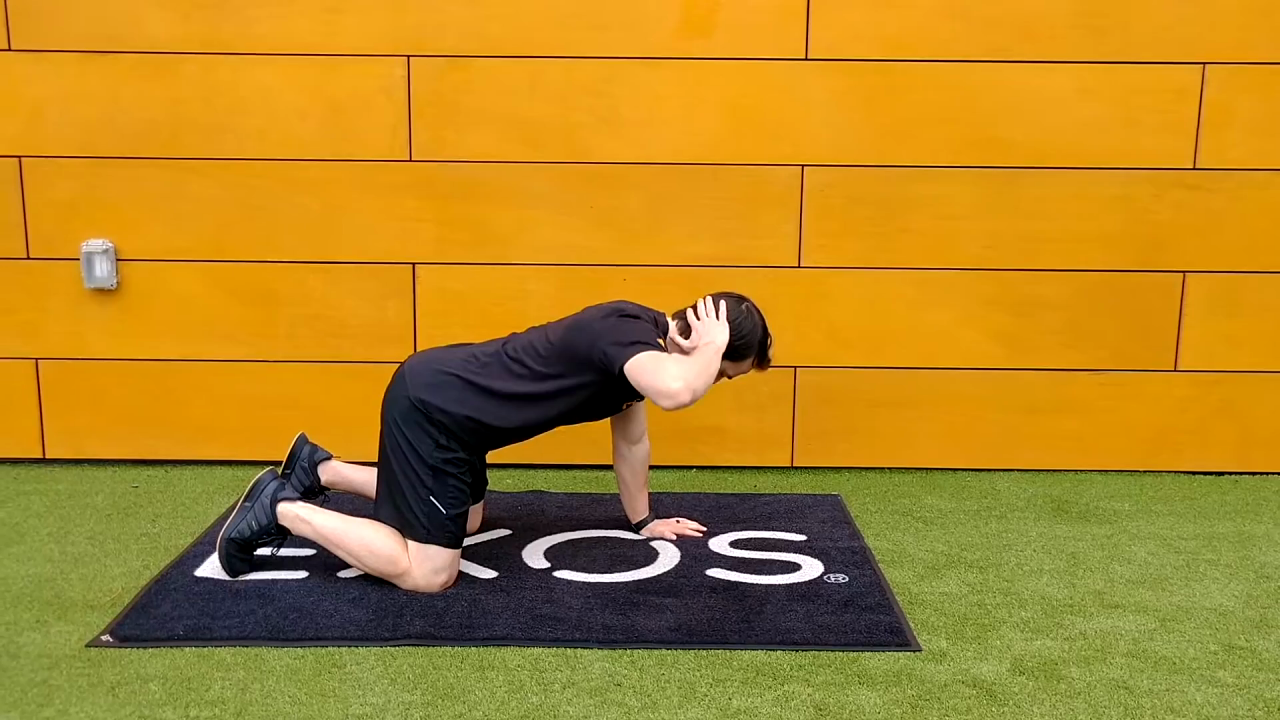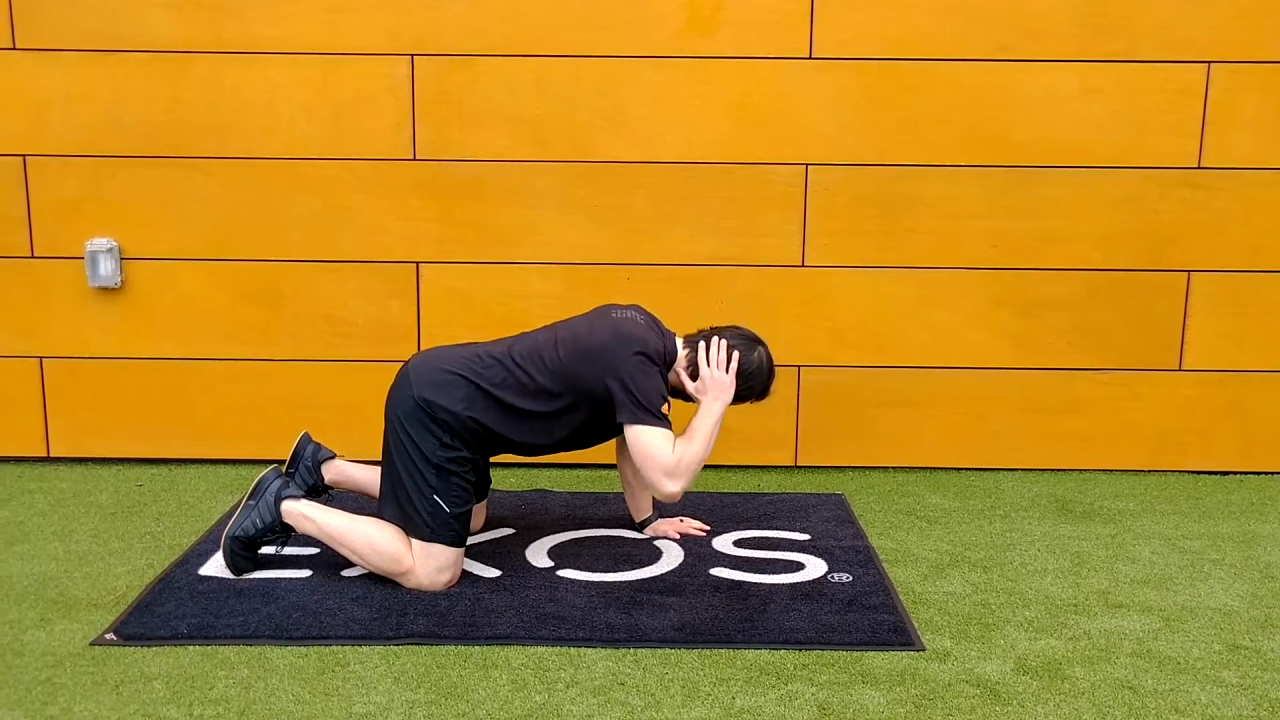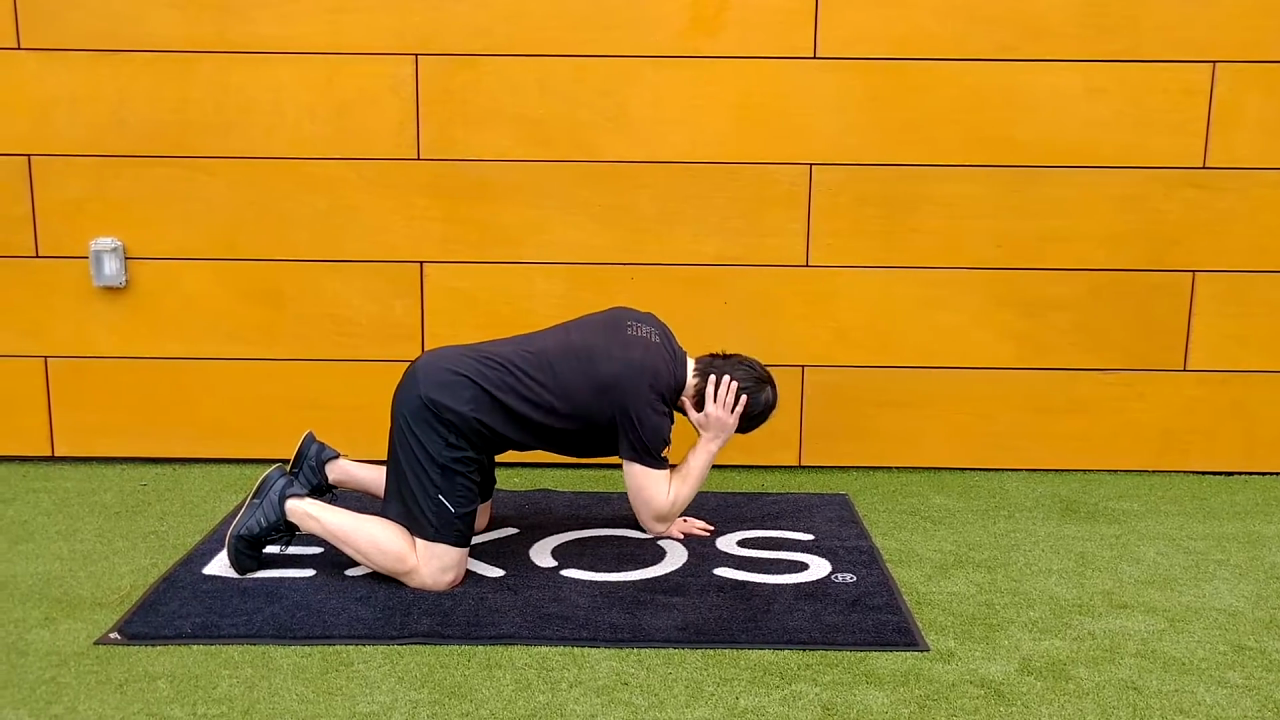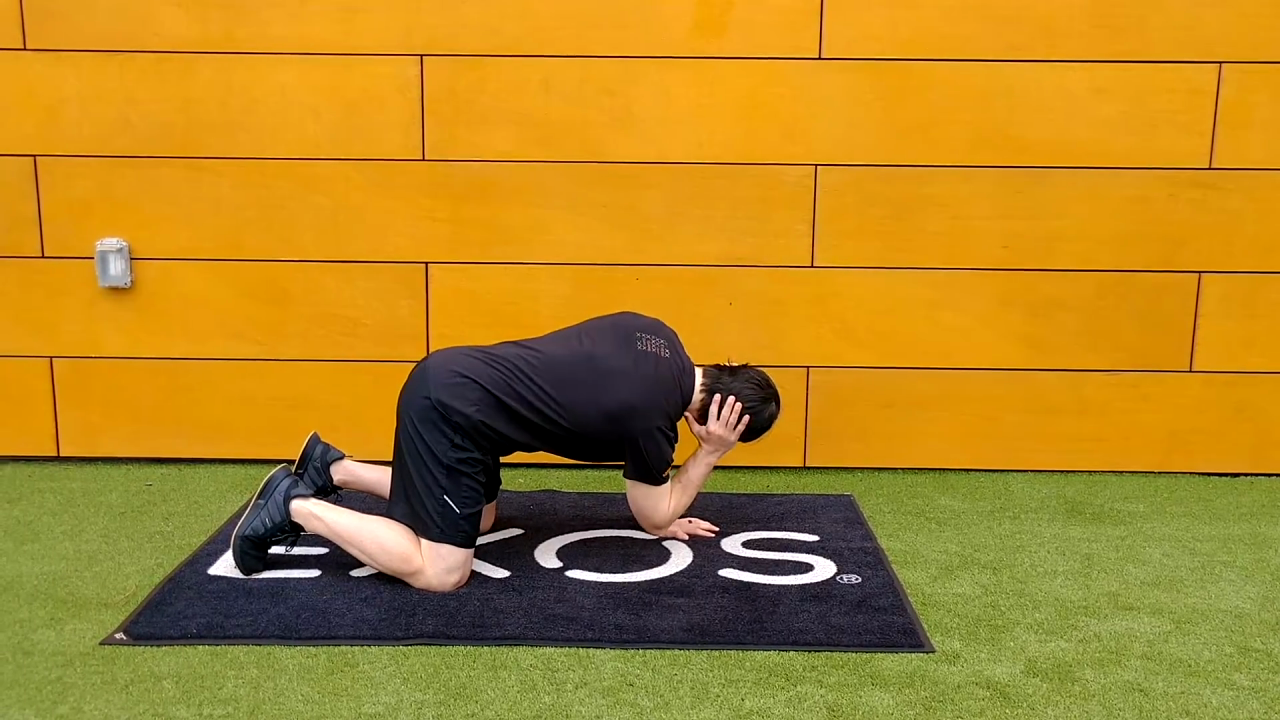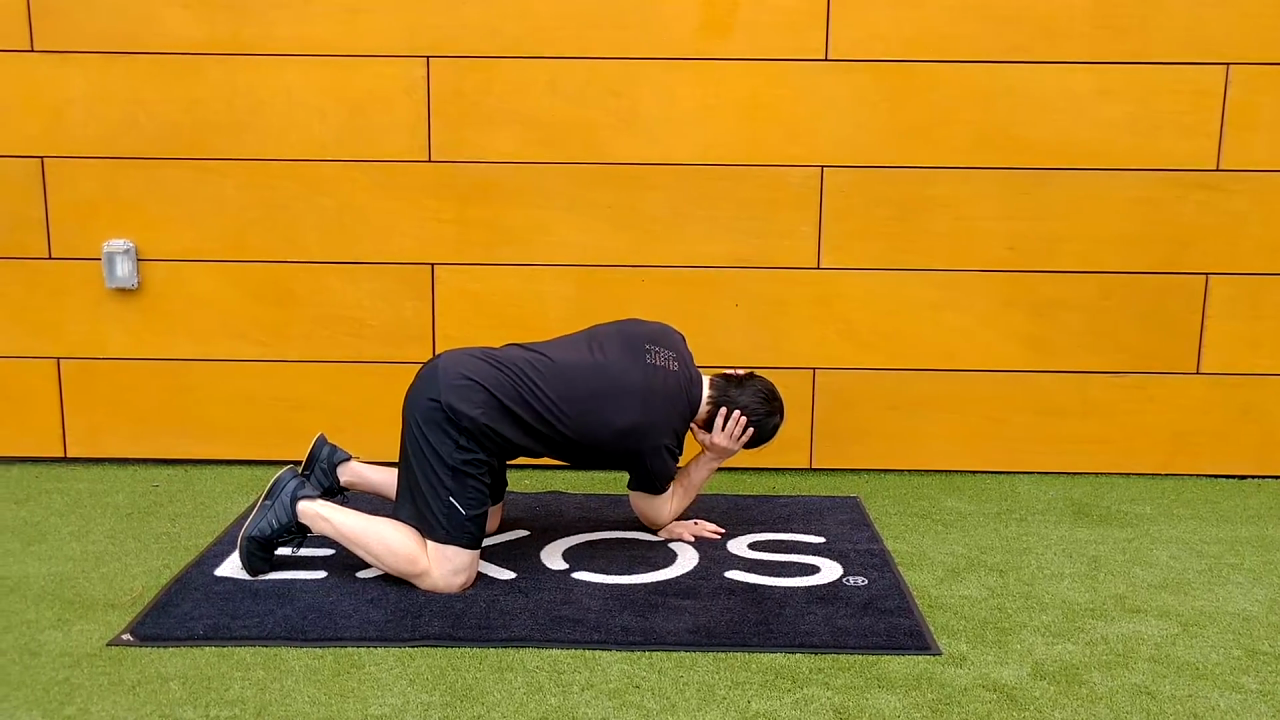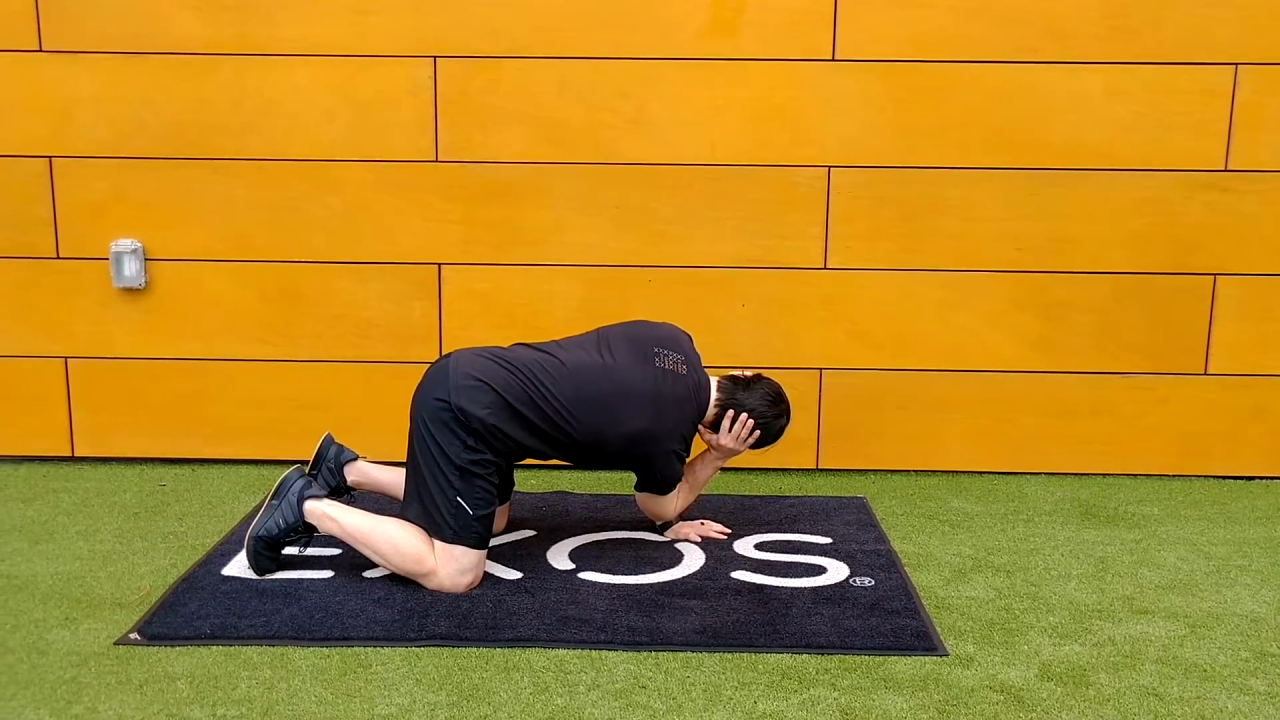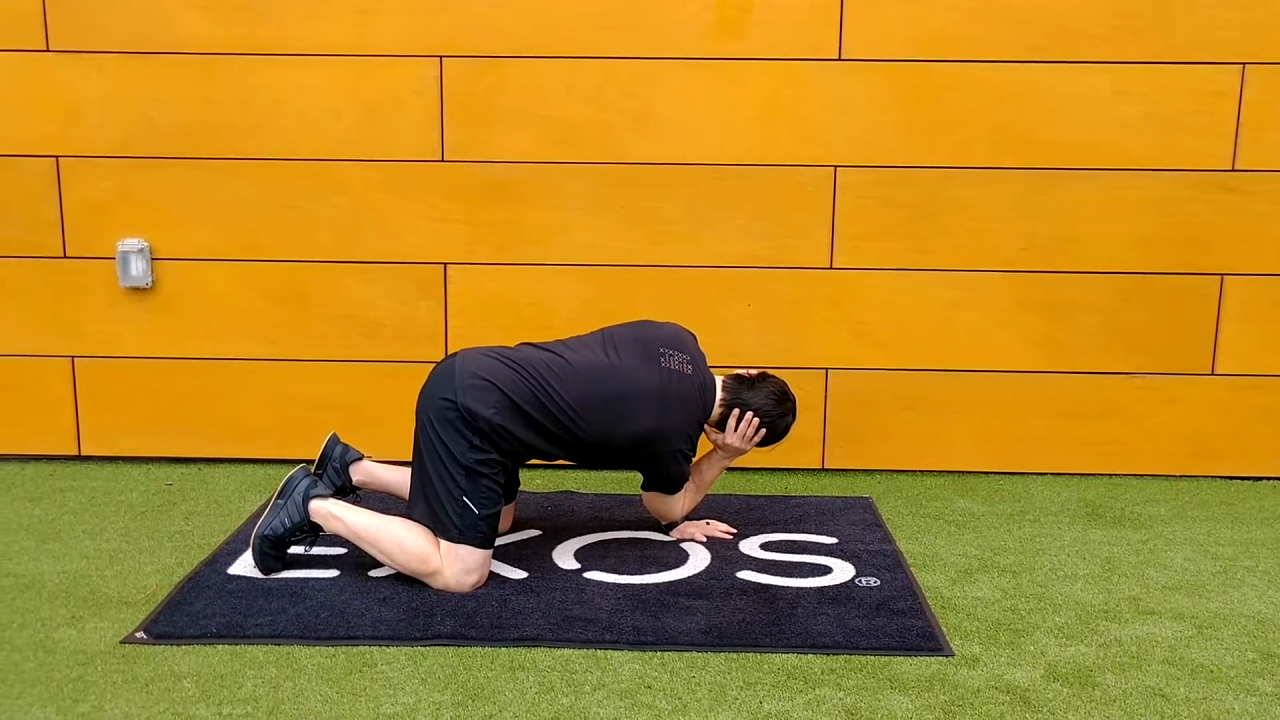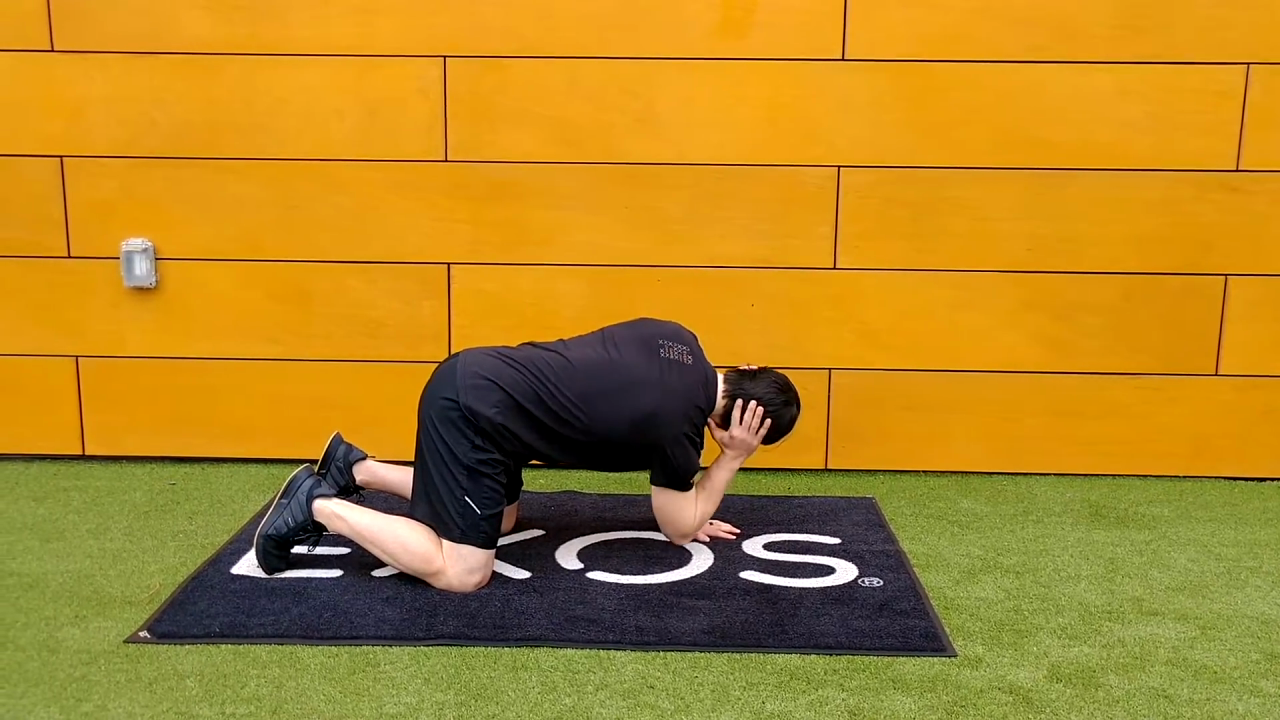
dt=0.3s
person 1, frame 1
left shoulder: (639, 330)
right shoulder: (630, 330)
left elbow: (630, 432)
right elbow: (676, 391)
left wrist: (642, 520)
right wrist: (711, 348)
left hip: (441, 394)
right hip: (431, 408)
left knee: (467, 521)
right knee: (428, 573)
left ankle: (319, 469)
right ankle: (282, 509)
person 1, frame 2
left shoulder: (647, 337)
right shoulder: (638, 366)
left elbow: (634, 439)
right elbow: (669, 479)
left wrist: (646, 520)
right wrist: (715, 402)
left hip: (441, 388)
right hip: (435, 408)
left knee: (469, 518)
right knee: (432, 572)
left ankle: (323, 468)
right ankle: (285, 506)
person 1, frame 3
left shoulder: (652, 335)
right shoulder: (645, 398)
right elbow: (655, 516)
left wrist: (663, 515)
right wrist: (711, 443)
left hip: (445, 383)
right hip: (443, 408)
left knee: (473, 518)
right knee: (435, 571)
left ankle: (326, 467)
right ankle: (289, 504)
person 1, frame 4
left shoulder: (660, 340)
right shoulder: (651, 415)
right elbow: (655, 518)
left wrist: (666, 517)
right wrist: (711, 454)
left hip: (450, 380)
right hip: (449, 411)
left knee: (478, 519)
right knee: (442, 571)
left ankle: (332, 468)
right ankle: (295, 504)
person 1, frame 5
left shoulder: (667, 344)
right shoulder: (657, 430)
right elbow: (654, 512)
left wrist: (670, 521)
right wrist: (712, 459)
left hip: (457, 381)
right hip: (455, 413)
left knee: (484, 520)
right knee: (447, 574)
left ankle: (337, 469)
right ankle: (301, 506)
person 1, frame 6
left shoulder: (676, 344)
right shoulder: (665, 433)
right elbow: (660, 504)
left wrist: (671, 524)
right wrist: (717, 459)
left hip: (465, 378)
right hip: (464, 413)
left knee: (491, 520)
right knee: (454, 572)
left ankle: (344, 468)
right ankle: (309, 506)
person 1, frame 7
left shoulder: (679, 344)
right shoulder: (674, 431)
right elbow: (665, 505)
left wrist: (679, 522)
right wrist: (723, 457)
left hip: (471, 379)
right hip: (468, 412)
left knee: (497, 519)
right knee: (460, 573)
left ankle: (350, 467)
right ankle: (315, 505)
person 1, frame 8
left shoulder: (680, 344)
right shoulder: (677, 418)
right elbow: (679, 527)
left wrist: (688, 518)
right wrist: (733, 458)
left hip: (473, 380)
right hip: (470, 413)
left knee: (499, 519)
right knee: (463, 573)
left ankle: (354, 468)
right ankle: (318, 506)
